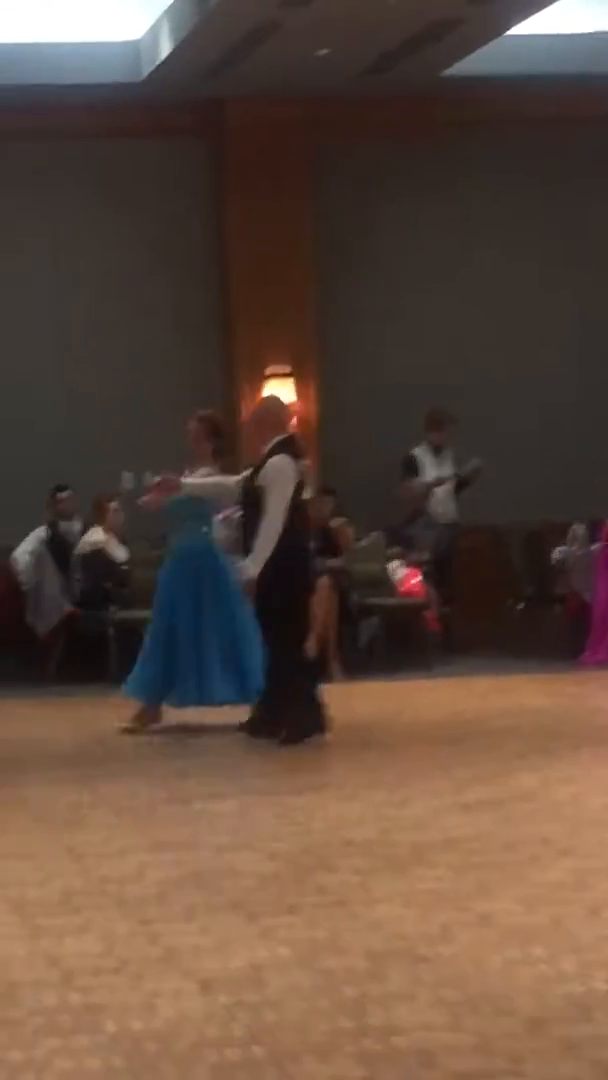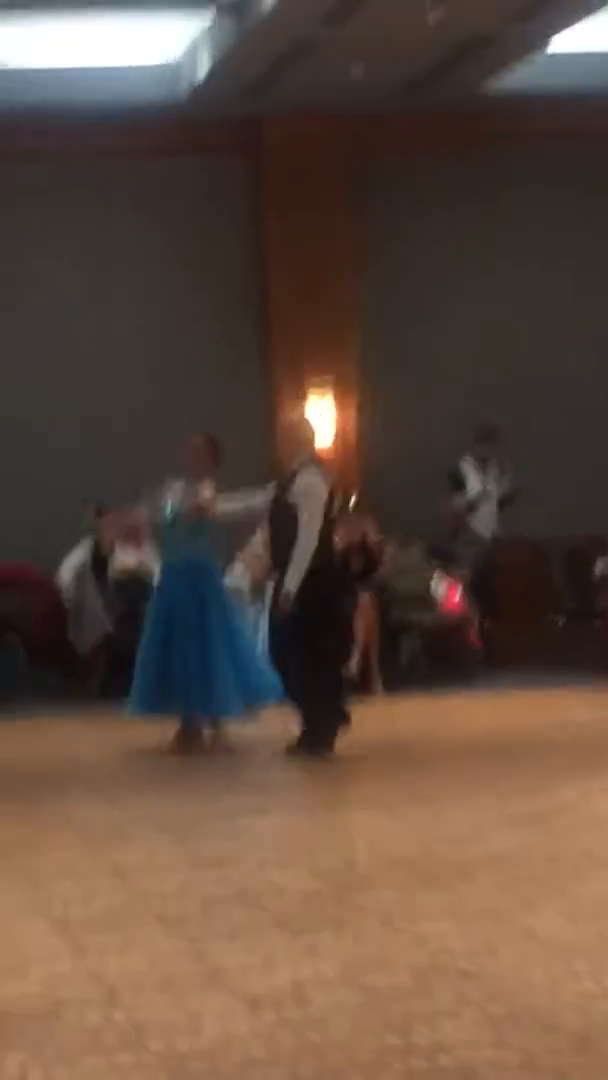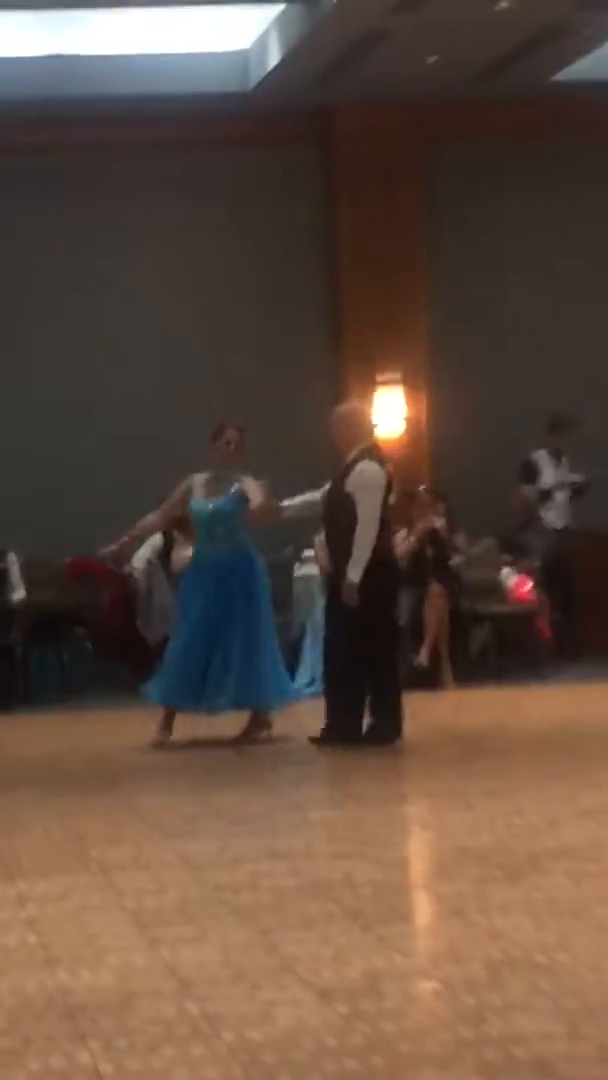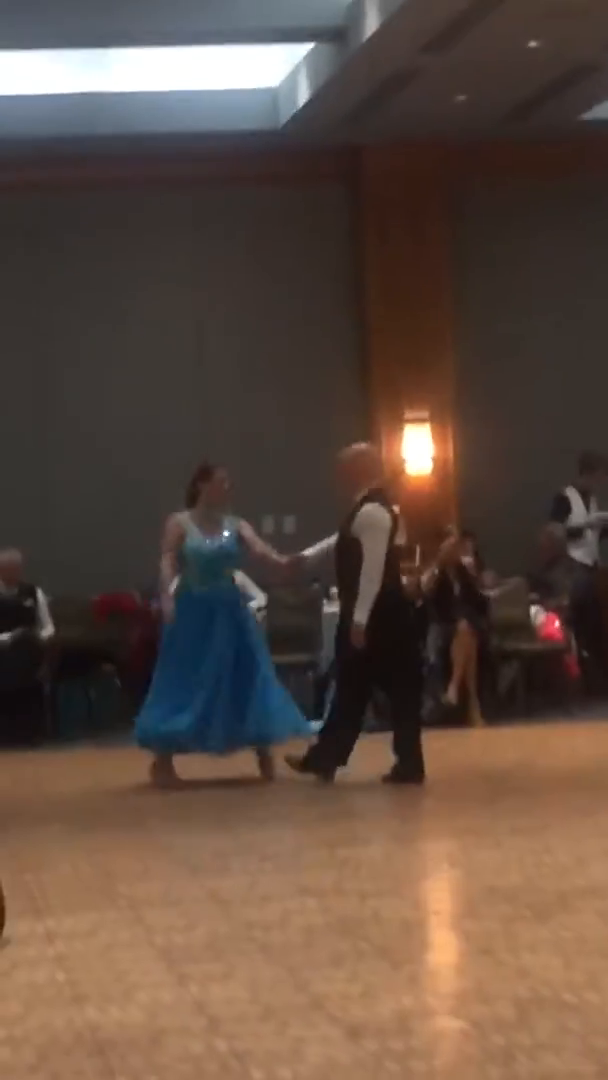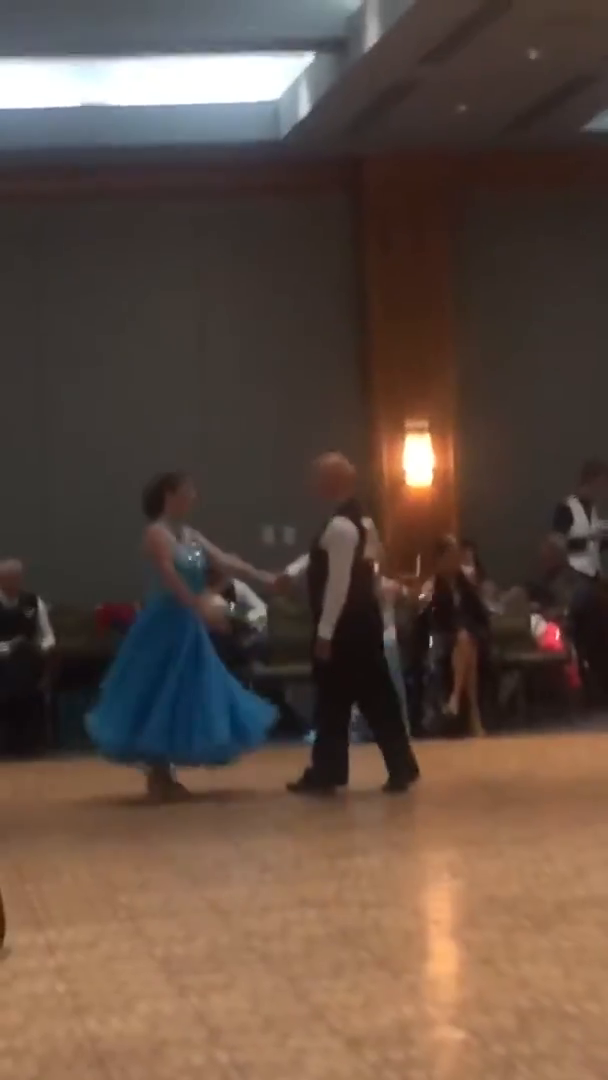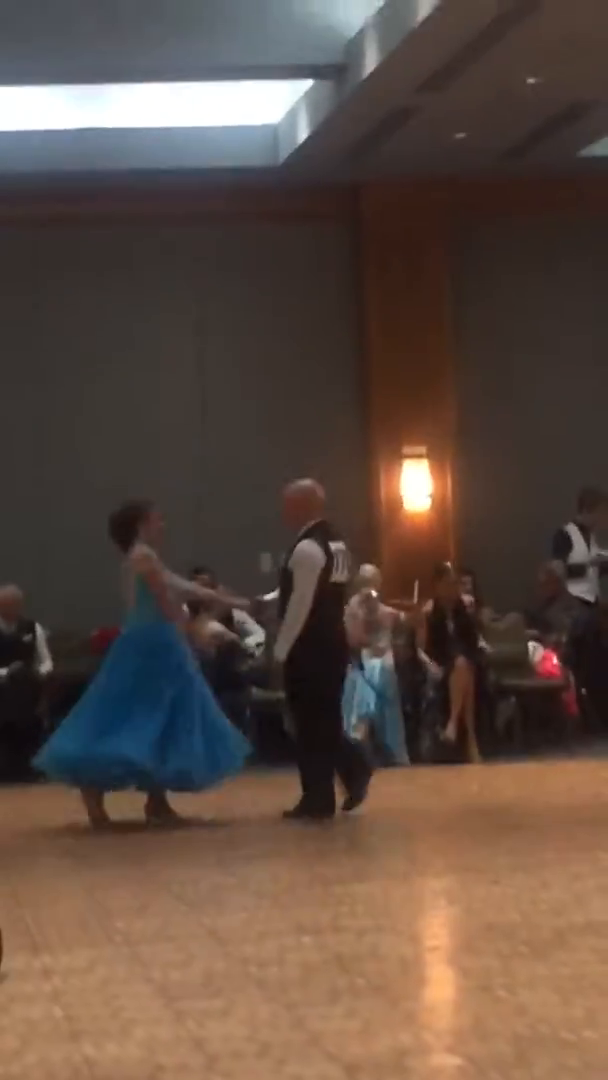
dt=0.2s
person 1, frame 1
left shoulder: (279, 462)
right shoulder: (275, 460)
left elbow: (273, 521)
right elbow: (243, 487)
left wrist: (251, 569)
left hip: (280, 566)
right hip: (281, 564)
left knee: (283, 641)
right knee: (280, 640)
left ankle: (306, 715)
right ankle: (271, 716)
person 1, frame 2
left shoulder: (309, 479)
right shoulder: (296, 477)
left elbow: (308, 537)
right elbow: (272, 508)
left wrist: (289, 586)
left hip: (310, 583)
right hip: (298, 582)
left knee: (297, 654)
right knee: (305, 655)
left ankle: (320, 731)
right ankle: (318, 730)
person 1, frame 3
left shoulder: (366, 470)
right shoulder: (355, 468)
left elbow: (368, 528)
right elbow: (324, 496)
left wrist: (351, 578)
right wrist: (282, 507)
left hip: (367, 575)
right hip: (362, 573)
left knee: (348, 649)
right knee: (375, 649)
left ankle: (343, 727)
right ankle: (384, 724)
person 1, frame 4
left shoulder: (371, 512)
right shoulder: (373, 508)
left elbow: (373, 570)
right elbow: (342, 541)
left wrist: (359, 620)
right wrist: (307, 556)
left hip: (376, 614)
right hip: (389, 610)
left knee: (354, 687)
right knee: (399, 685)
left ankle: (326, 757)
right ankle: (409, 761)
person 1, frame 5
left shoulder: (340, 526)
right shoulder: (356, 519)
left elbow: (338, 584)
right elbow: (321, 559)
left wrist: (324, 632)
right wrist: (292, 573)
left hip: (345, 626)
right hip: (363, 621)
left knee: (334, 700)
right knee: (375, 695)
left ankle: (328, 773)
right ankle: (401, 766)
person 1, frame 6
left shoulder: (307, 548)
right shoulder: (332, 543)
left elbow: (300, 605)
left wrist: (280, 651)
left hip: (311, 647)
right hip: (331, 642)
left knee: (312, 721)
right knee: (324, 718)
left ankle: (317, 800)
right ankle: (355, 768)
person 2, frame 1
left shoulder: (208, 475)
right shoulder: (194, 474)
left hip: (200, 561)
right hip: (184, 560)
left knee: (210, 633)
right knee: (170, 634)
person 2, frame 2
left shoulder: (205, 490)
right shoulder: (174, 487)
left elbow: (204, 510)
right elbow: (151, 514)
left hip: (196, 576)
right hip: (174, 575)
left knee: (201, 648)
right knee: (169, 649)
left ankle: (208, 723)
right ankle: (192, 723)
person 2, frame 3
left shoulder: (244, 484)
right shoulder: (193, 484)
left elbow: (258, 506)
right elbow: (161, 517)
left wrist: (258, 510)
right wrist: (124, 544)
left hip: (239, 571)
right hip: (204, 571)
left knee: (242, 643)
right knee: (192, 645)
left ankle: (259, 716)
right ankle: (167, 721)
person 2, frame 4
left shoulder: (235, 524)
right shoulder: (179, 522)
left elbow: (259, 549)
right elbow: (167, 563)
left wrist: (285, 563)
right wrist: (168, 598)
left hip: (228, 609)
right hip: (191, 611)
left knee: (243, 680)
right knee: (182, 685)
left ankle: (263, 752)
right ankle: (163, 761)
person 2, frame 5
left shoulder: (190, 535)
right shoulder: (156, 533)
left elbow: (226, 561)
right elbow: (169, 577)
left wrist: (267, 579)
right wrist: (200, 608)
left hip: (186, 623)
right hip: (164, 622)
left knee: (186, 694)
right knee: (159, 695)
left ankle: (161, 772)
right ankle: (157, 775)
person 2, frame 6
left shoulder: (144, 559)
right shoulder: (145, 557)
left elbow: (183, 587)
right elbow: (170, 603)
left wrist: (230, 601)
right wrist: (189, 633)
left hip: (143, 646)
right hip: (153, 646)
left knee: (160, 718)
right knee: (154, 719)
